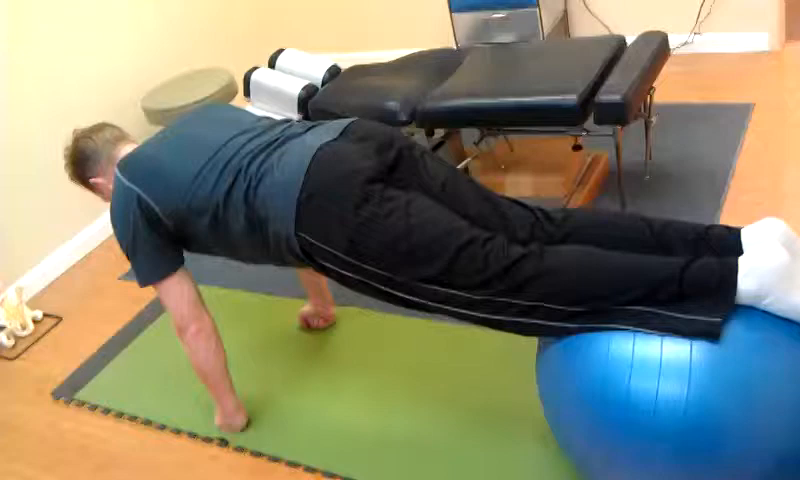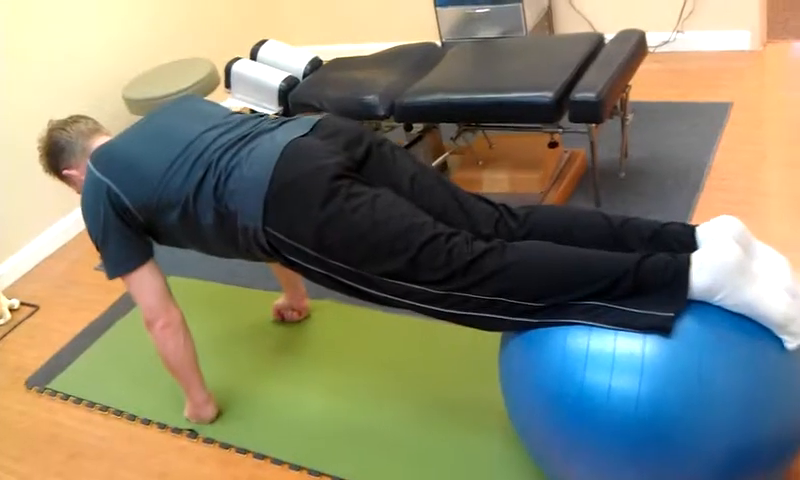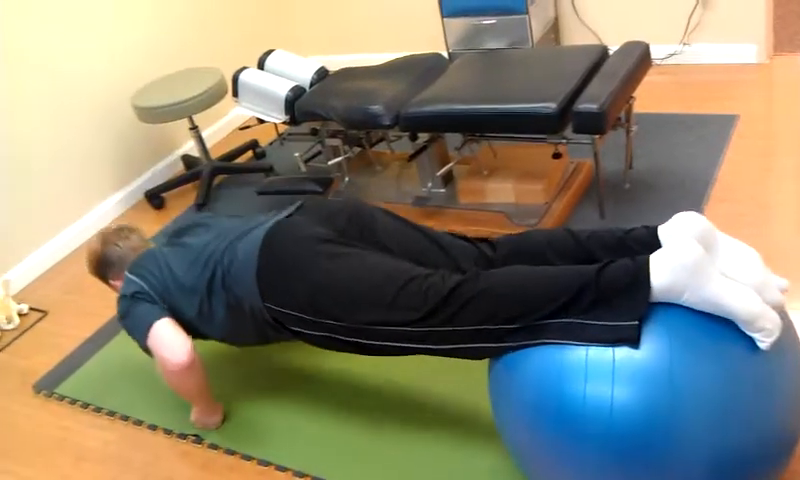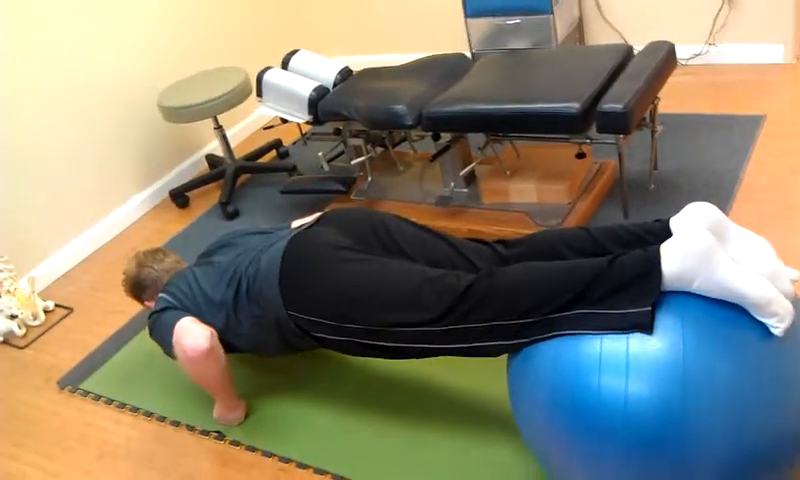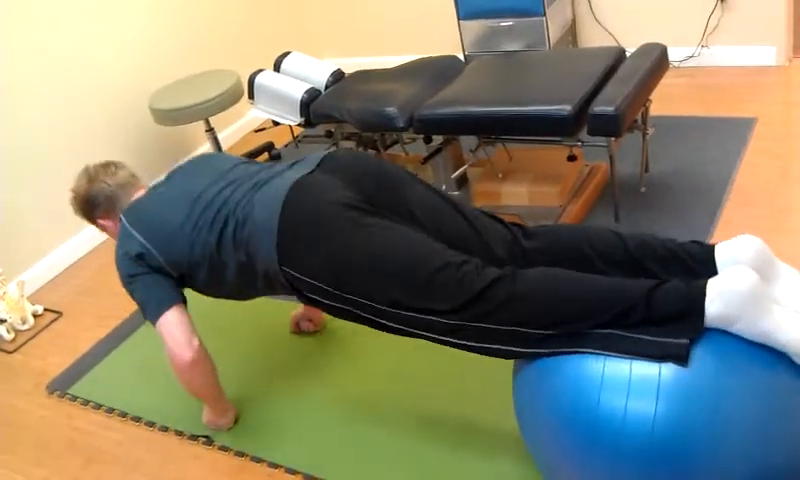
dt=1s
person 1, frame 1
left shoulder: (130, 204)
right shoulder: (198, 117)
left elbow: (192, 323)
left wrist: (229, 410)
right wrist: (320, 302)
left hip: (333, 205)
right hip: (360, 137)
left knee: (511, 281)
right knee: (536, 233)
left ankle: (737, 278)
right ankle: (740, 241)
person 1, frame 2
left shoulder: (101, 194)
right shoulder: (172, 109)
left elbow: (161, 315)
left wrist: (199, 401)
right wrist: (294, 292)
left hip: (303, 202)
right hip: (329, 135)
left knee: (473, 276)
right knee: (499, 230)
left ankle: (693, 277)
right ankle: (694, 240)
person 1, frame 3
left shoulder: (137, 294)
right shoulder: (188, 227)
left elbow: (177, 355)
left wrist: (206, 410)
right wrist: (303, 318)
left hip: (292, 277)
right hip: (321, 212)
left knee: (458, 310)
right knee: (485, 263)
left ankle: (657, 280)
right ankle: (667, 240)
person 1, frame 4
left shoulder: (166, 310)
right shoulder: (223, 243)
left elbow: (198, 344)
right elbow: (314, 217)
left wrist: (229, 405)
left hip: (312, 285)
right hip: (347, 226)
left knee: (475, 309)
right knee: (504, 262)
left ankle: (670, 267)
right ankle: (679, 230)
person 1, frame 5
left shoulder: (133, 247)
right shoulder: (193, 165)
left elbow: (184, 350)
left wrist: (218, 410)
right wrist: (311, 302)
left hip: (314, 234)
right hip: (343, 167)
left knee: (486, 304)
right knee: (517, 253)
left ankle: (712, 304)
right ankle: (720, 262)
